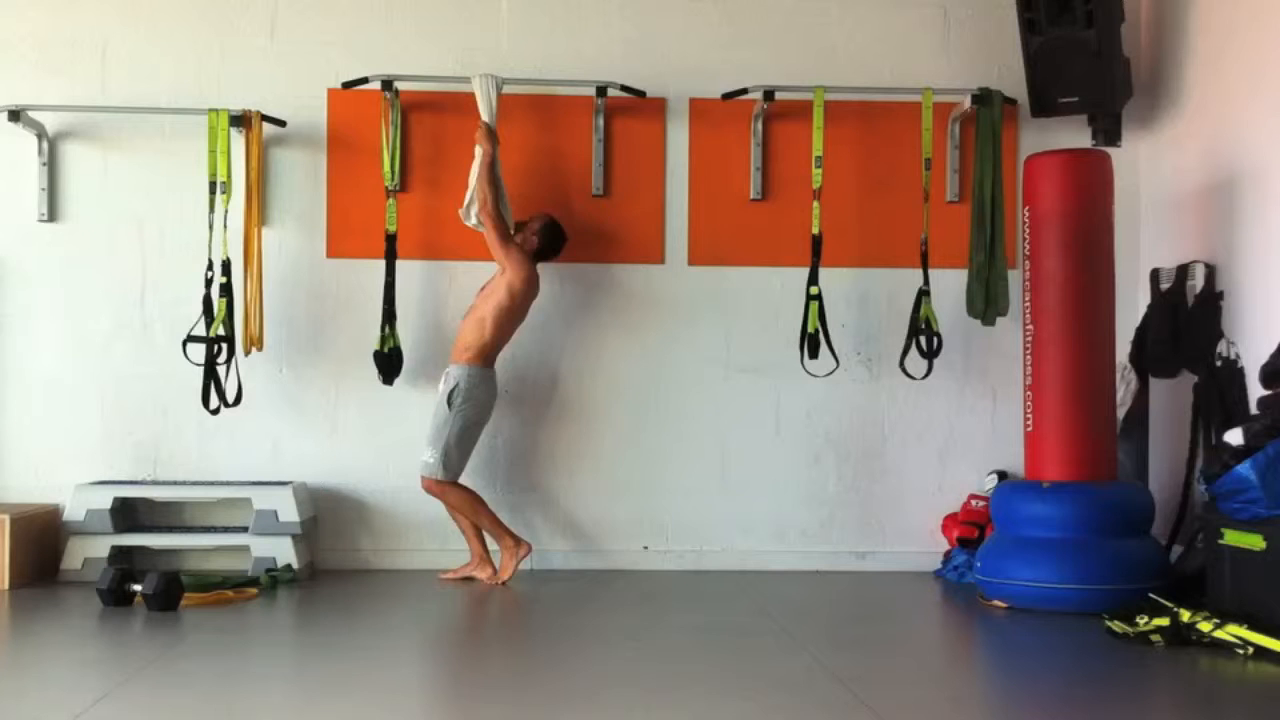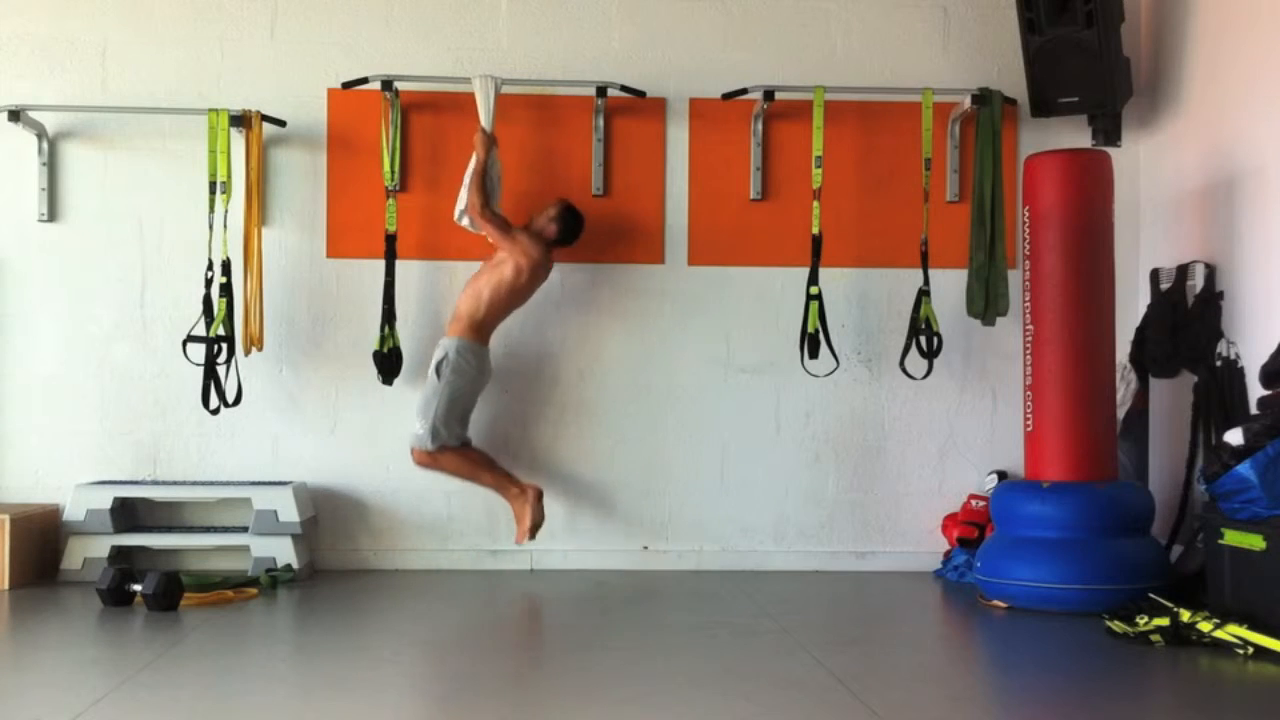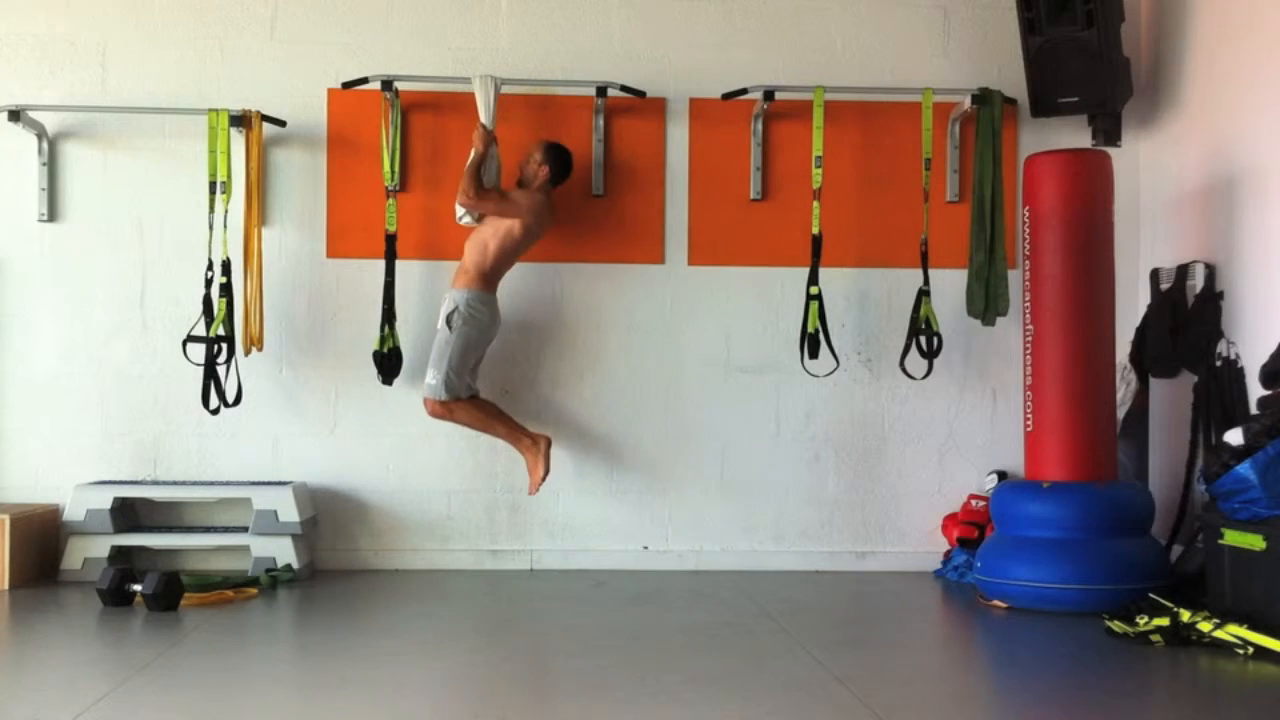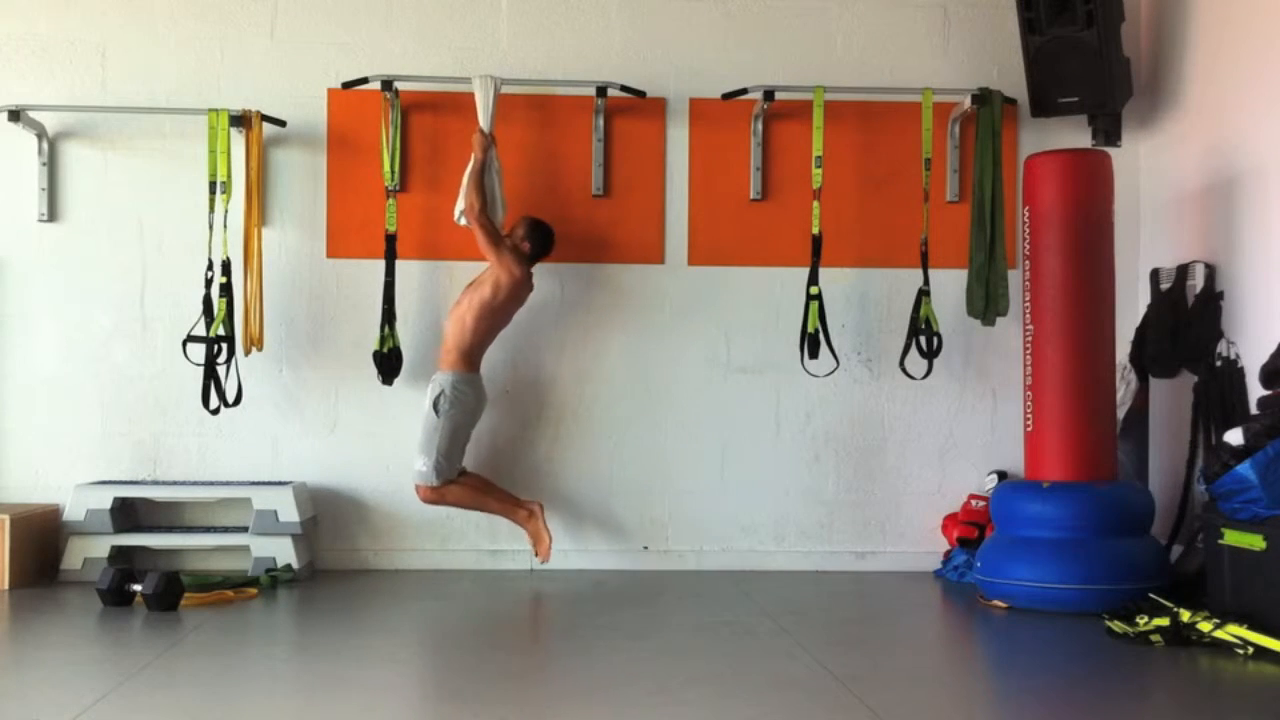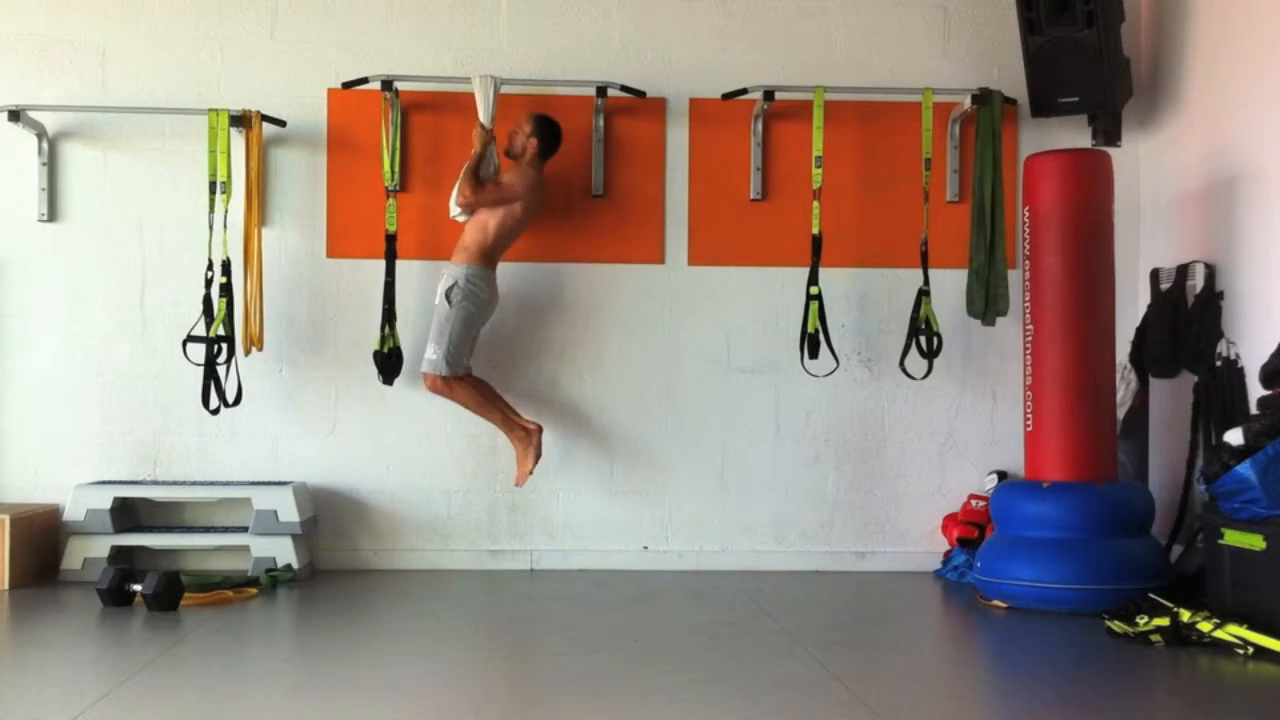
dt=1s
person 1, frame 1
left shoulder: (521, 268)
right shoulder: (514, 272)
left elbow: (489, 215)
right elbow: (491, 217)
left wrist: (488, 150)
right wrist: (487, 153)
left hip: (468, 381)
right hip: (465, 379)
left knee: (437, 480)
right knee: (442, 479)
left ankle: (510, 543)
right ankle: (482, 561)
person 1, frame 2
left shoulder: (532, 251)
right shoulder: (529, 254)
left elbow: (478, 210)
right elbow: (488, 216)
left wrist: (482, 154)
right wrist: (487, 159)
left hip: (458, 352)
right hip: (468, 352)
left knee: (426, 452)
right knee: (450, 444)
left ankle: (516, 491)
right ankle: (519, 488)
person 1, frame 3
left shoulder: (532, 202)
right shoulder: (526, 206)
left elbow: (467, 197)
right elbow: (480, 199)
left wrist: (480, 149)
right wrist: (486, 152)
left hip: (468, 304)
right hip: (474, 304)
left knee: (439, 402)
right knee: (461, 397)
left ankle: (528, 443)
right ankle: (531, 441)
person 1, frame 4
left shoulder: (512, 270)
right shoulder: (514, 276)
left elbow: (476, 213)
right elbow: (483, 217)
left wrist: (480, 156)
right wrist: (485, 160)
left hip: (454, 385)
right hip: (460, 382)
left knee: (430, 488)
right knee: (446, 477)
left ankle: (523, 514)
right ankle: (521, 509)
person 1, frame 5
left shoulder: (526, 179)
right shoulder: (521, 183)
left elbow: (466, 196)
right elbow: (478, 196)
left wrist: (479, 148)
right wrist: (482, 150)
left hip: (467, 281)
right hip: (472, 281)
left knee: (437, 378)
right knee: (456, 374)
left ankle: (519, 433)
right ankle: (522, 427)
